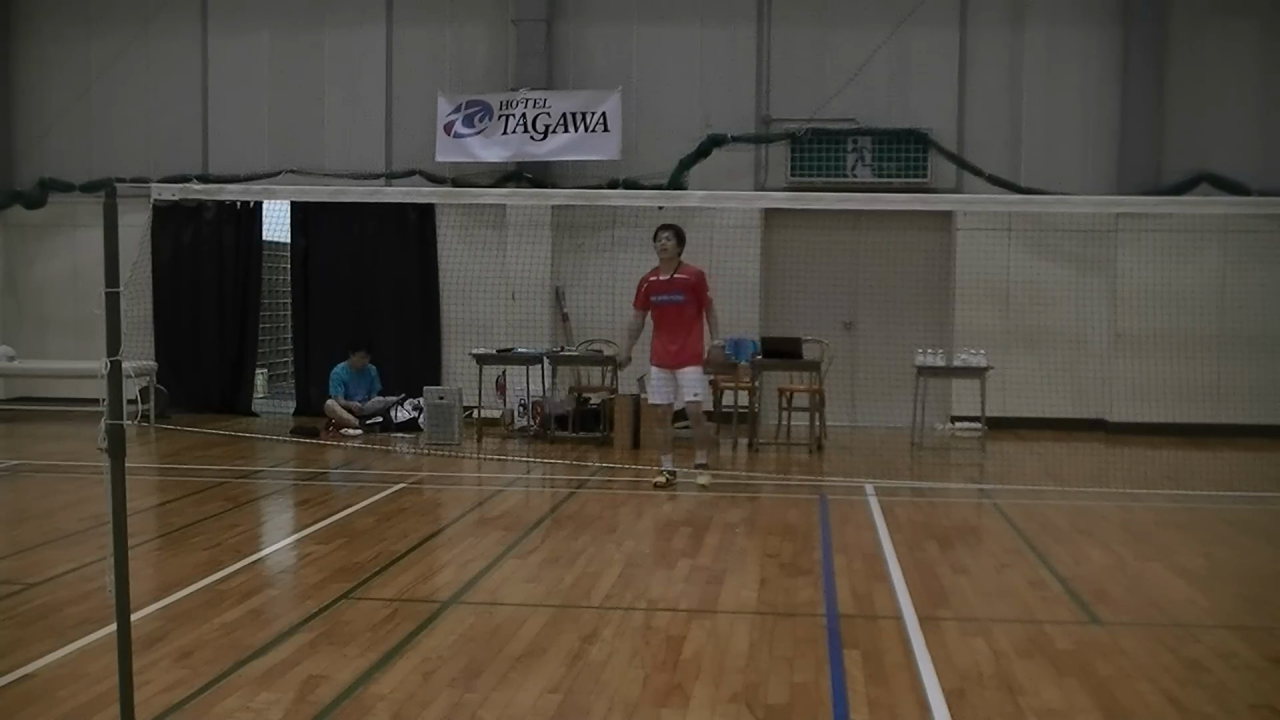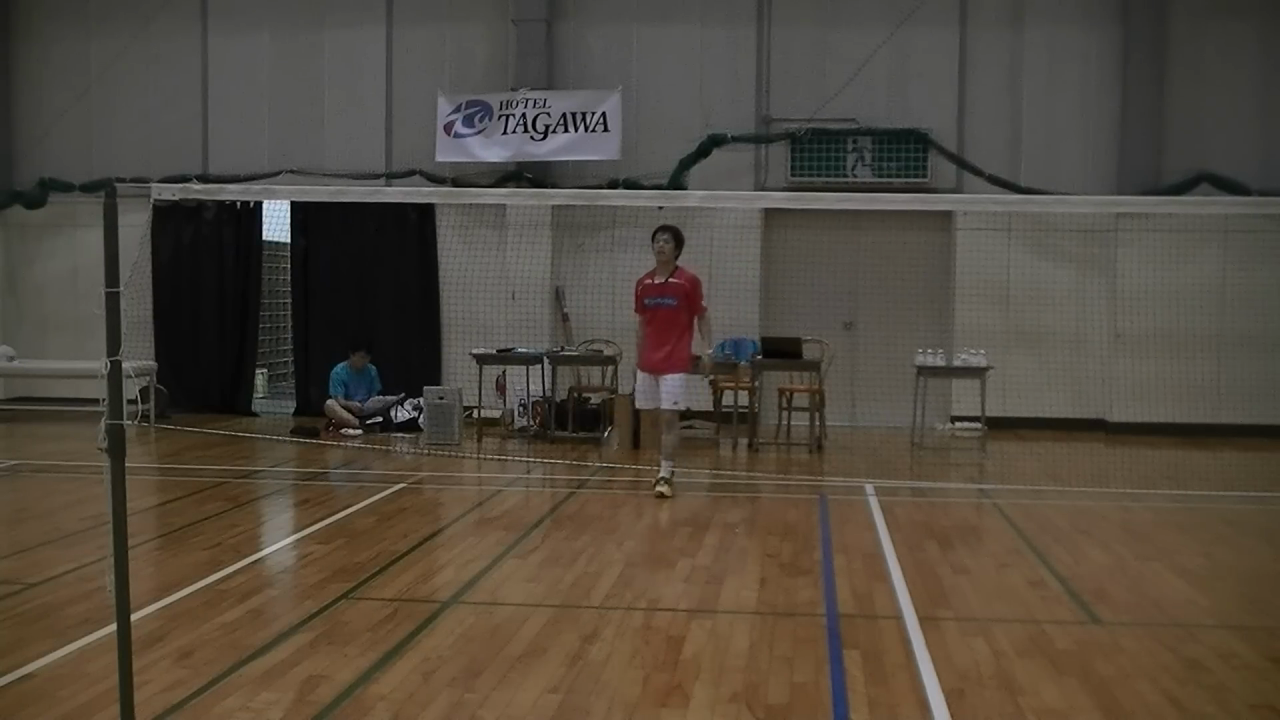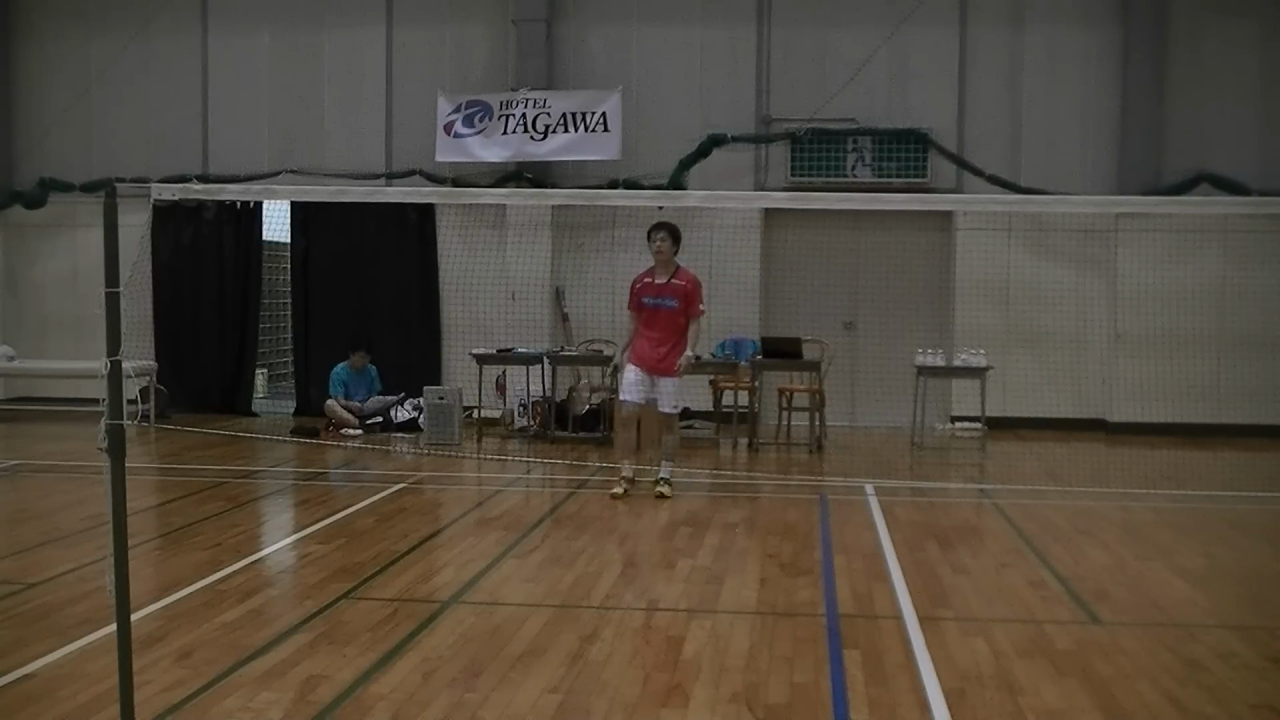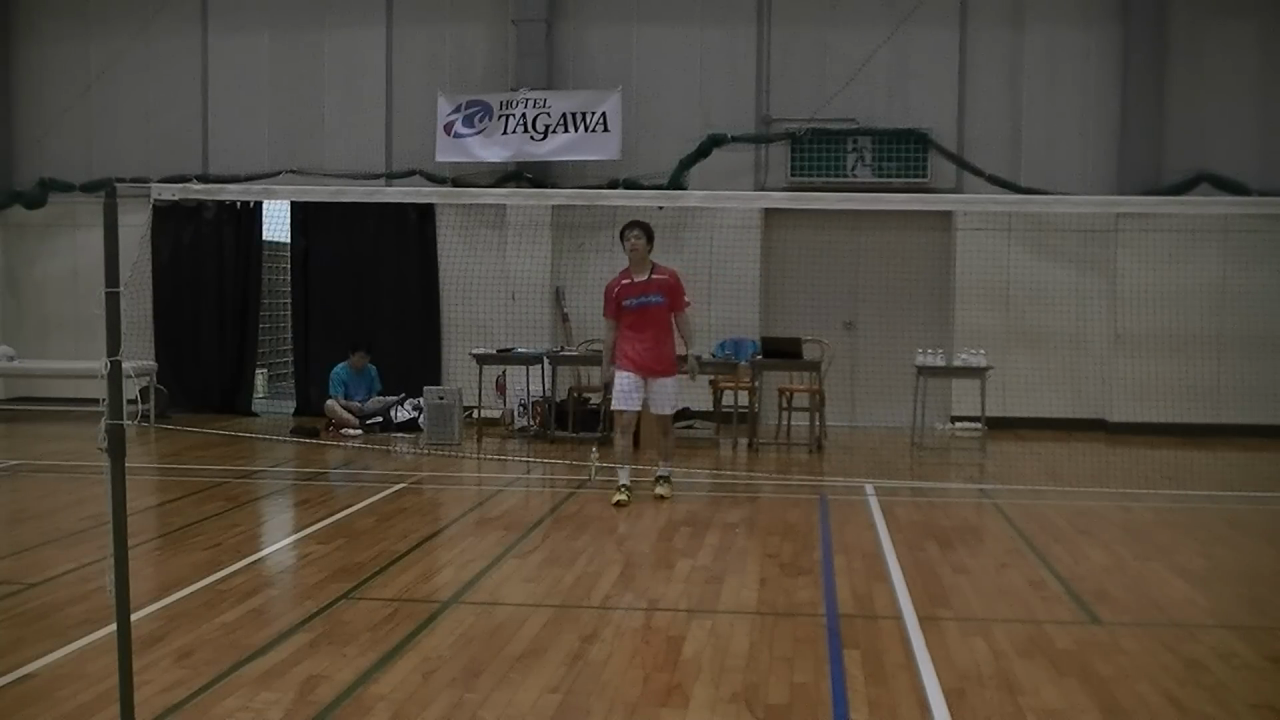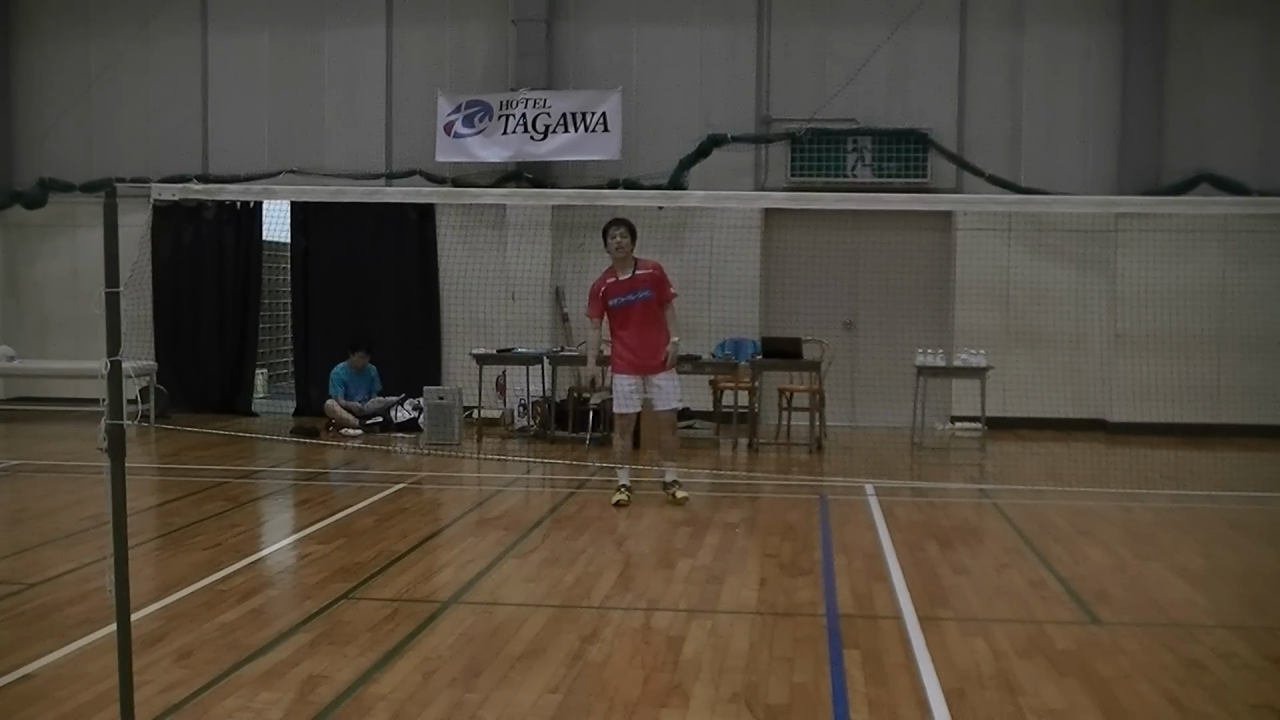
dt=0.4s
person 1, frame 1
left shoulder: (694, 276)
right shoulder: (646, 282)
left elbow: (708, 310)
right elbow: (638, 319)
left wrist: (715, 341)
right wrist: (626, 350)
left hip: (689, 357)
right hip: (659, 358)
left knee: (694, 411)
right knee: (661, 414)
left ankle: (702, 463)
right ankle: (667, 469)
person 1, frame 2
left shoulder: (689, 281)
right shoulder: (642, 284)
left elbow: (701, 319)
left wrist: (706, 349)
right wrist: (638, 357)
left hip: (676, 362)
right hip: (648, 362)
left knee: (670, 417)
left ankle: (665, 476)
right ankle: (664, 467)
person 1, frame 3
left shoulder: (689, 283)
right shoulder: (639, 282)
left elbow: (694, 323)
left wrist: (688, 352)
right wrist: (622, 351)
left hip: (671, 363)
right hip: (638, 360)
left knee: (669, 420)
right knee: (626, 414)
left ankle: (665, 477)
right ankle: (627, 474)
person 1, frame 4
left shoulder: (669, 278)
right shoulder: (615, 286)
left elbow: (680, 317)
right elbow: (611, 328)
left wrist: (691, 352)
right wrist: (606, 365)
left hip: (664, 365)
right hip: (627, 365)
left knee: (664, 423)
right knee: (623, 421)
left ankle: (663, 475)
right ankle: (623, 484)
person 1, frame 5
left shoulder: (654, 271)
right shoulder: (601, 285)
left elbow: (668, 308)
right elbow: (595, 326)
left wrist: (673, 338)
right wrist: (592, 361)
left hip: (660, 361)
right hip: (625, 365)
left knee: (668, 420)
right knee: (623, 423)
left ankle: (670, 480)
right ankle: (623, 484)
